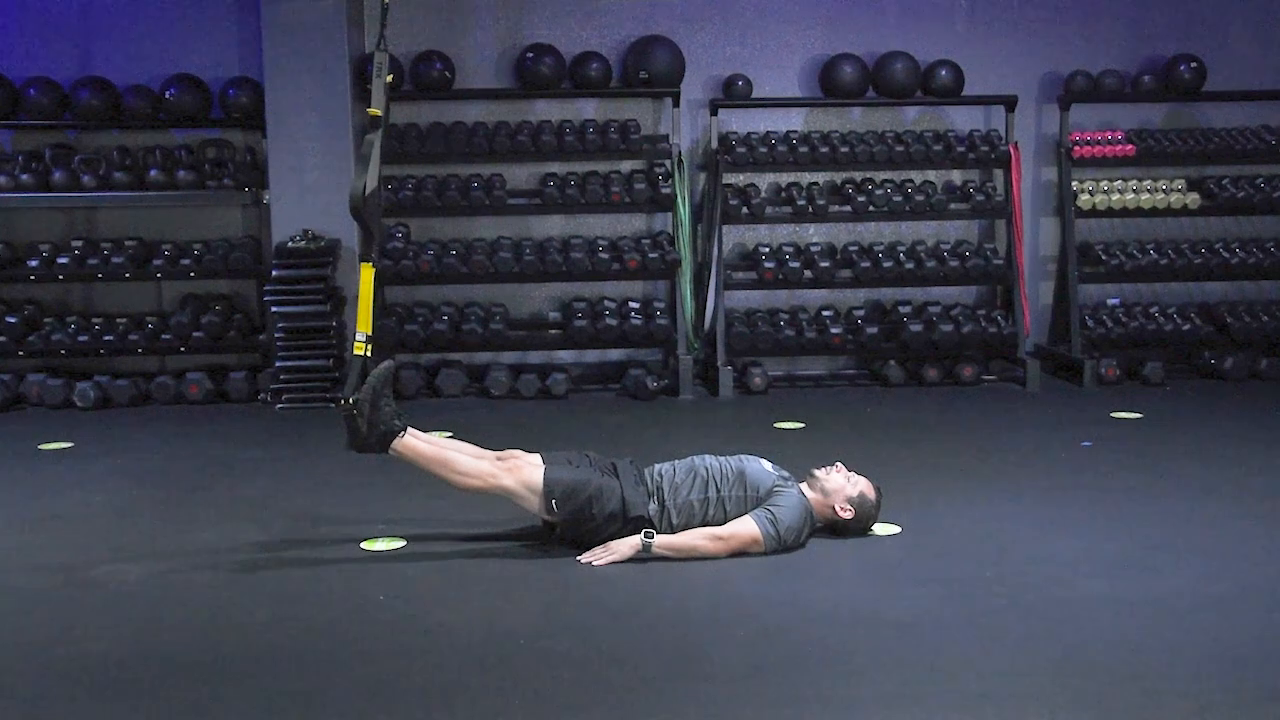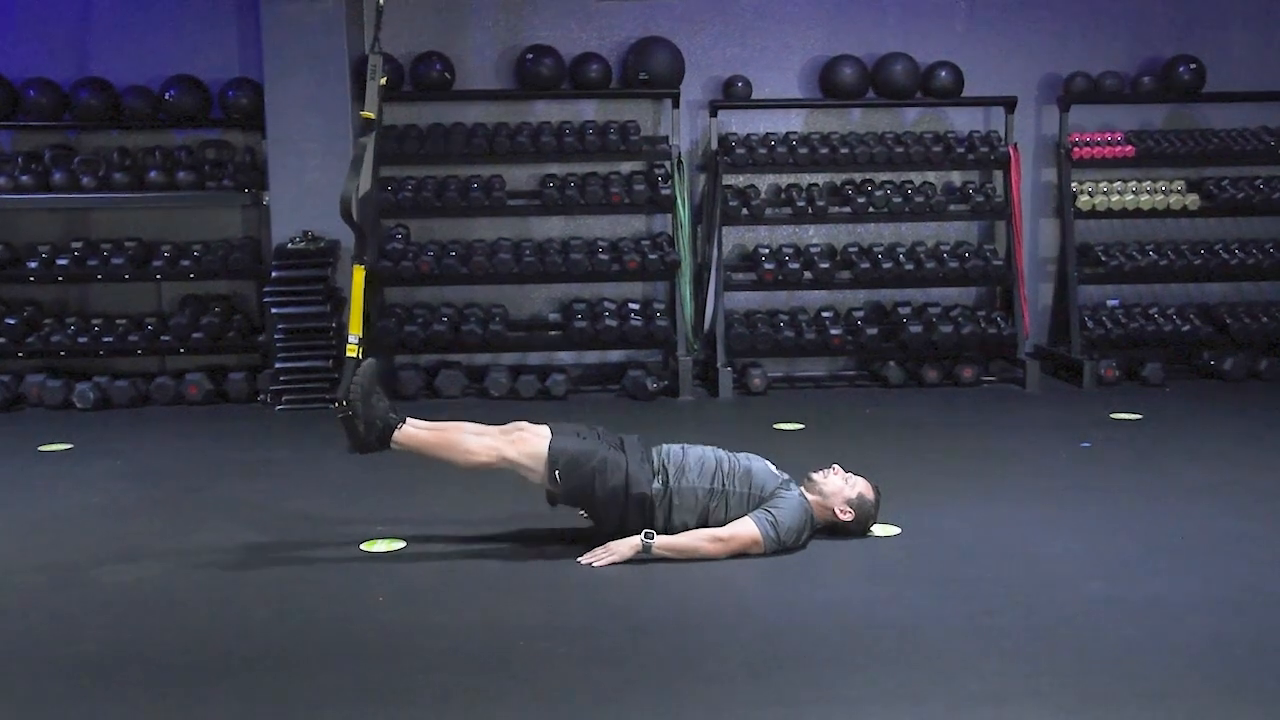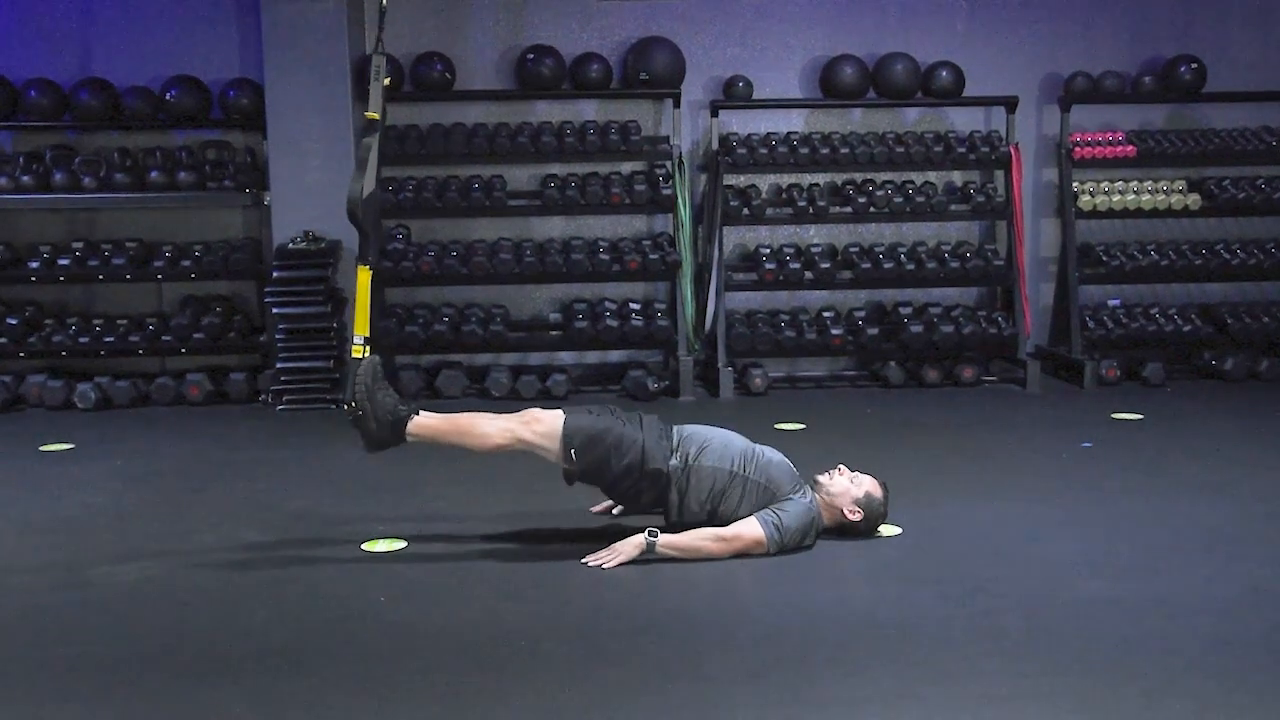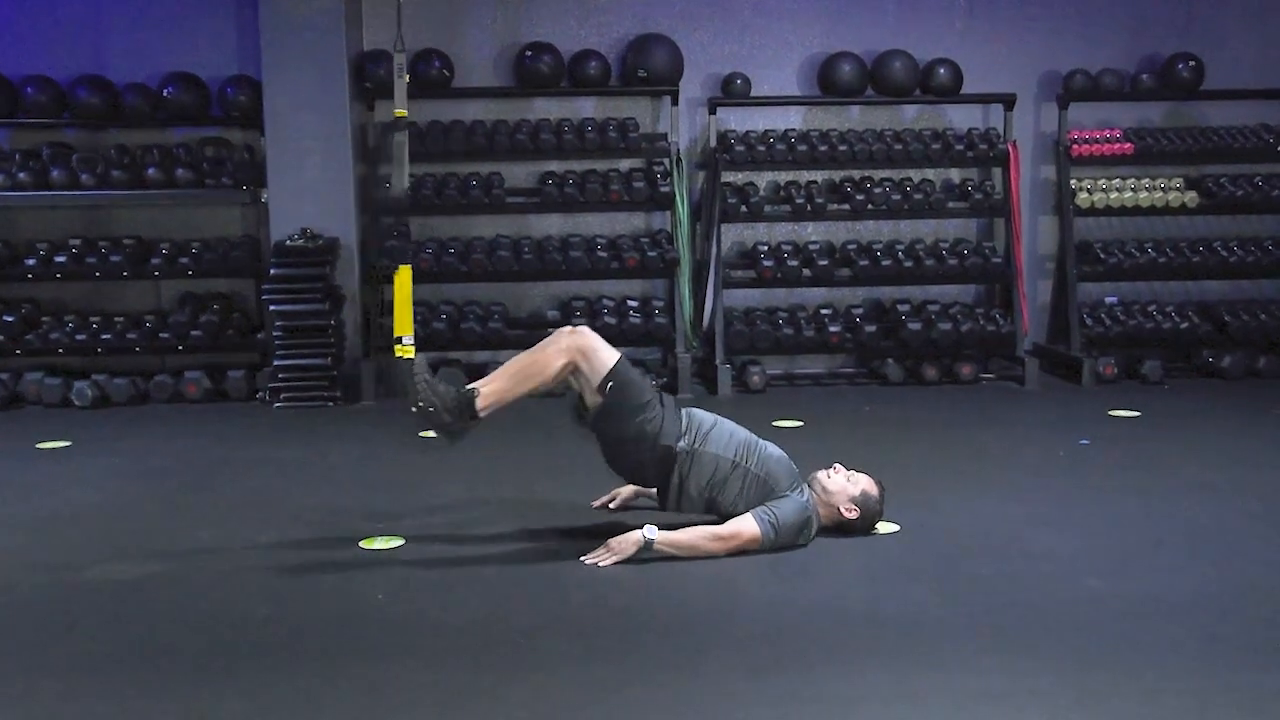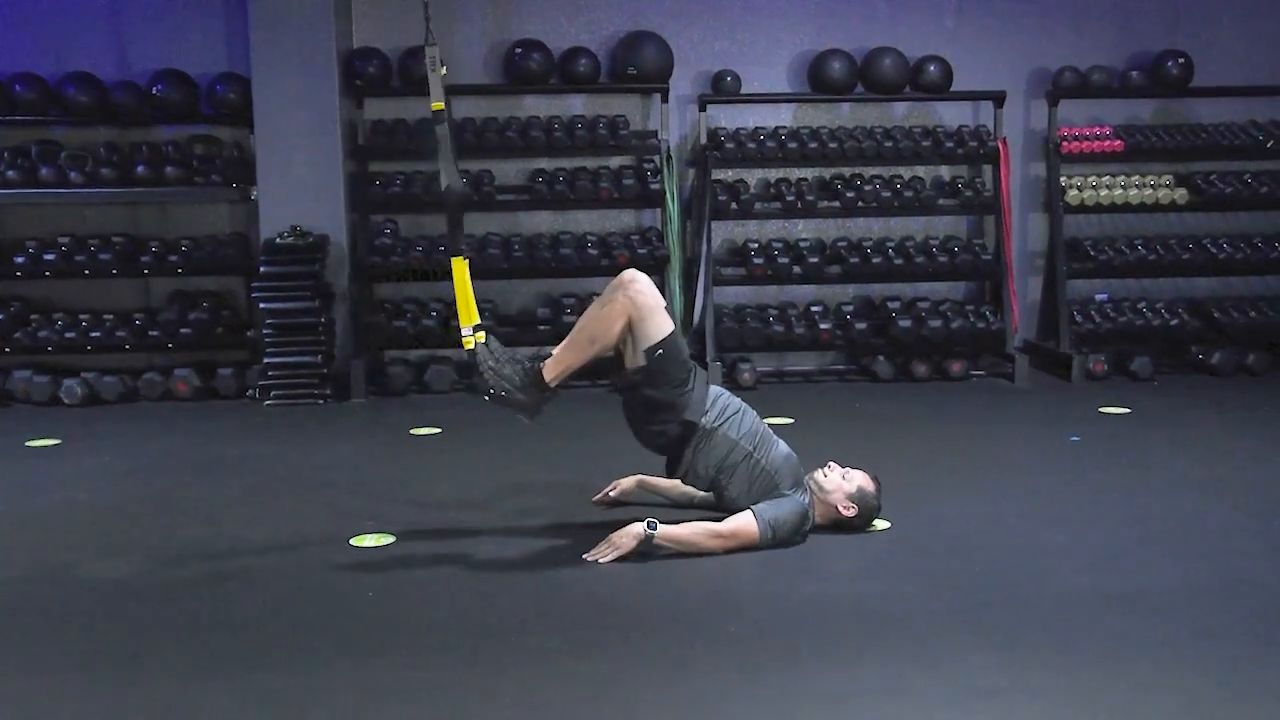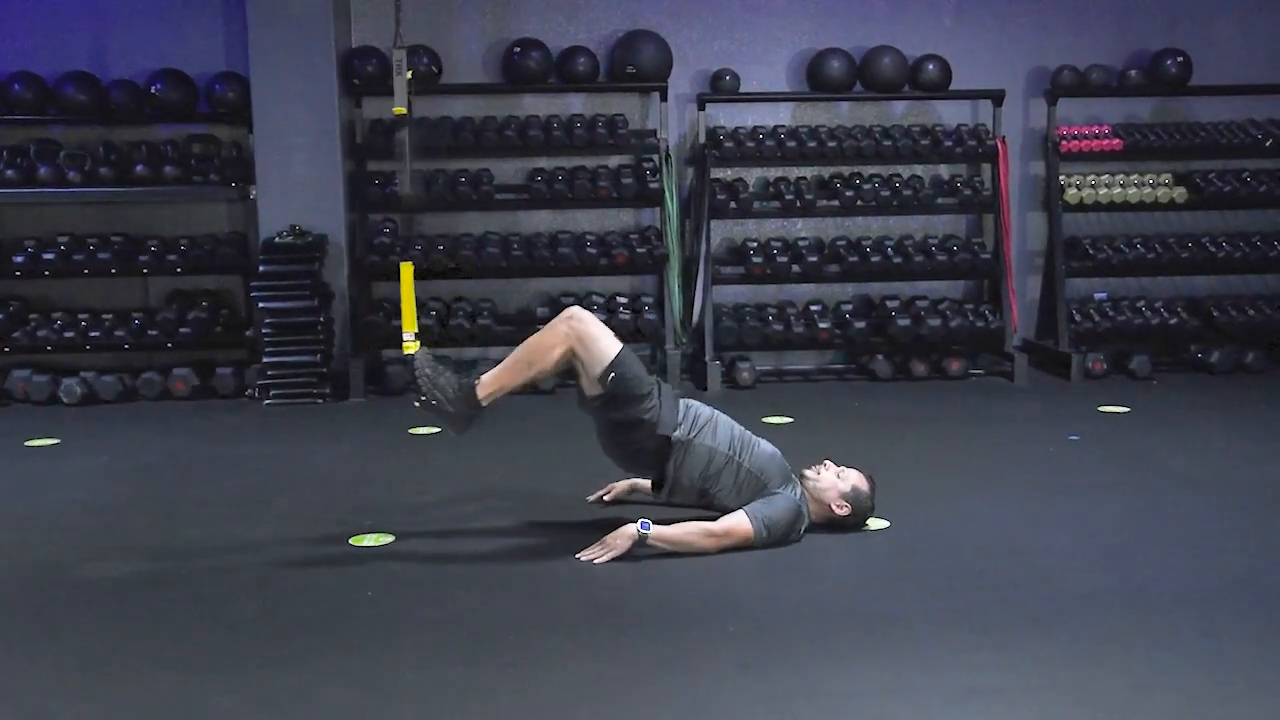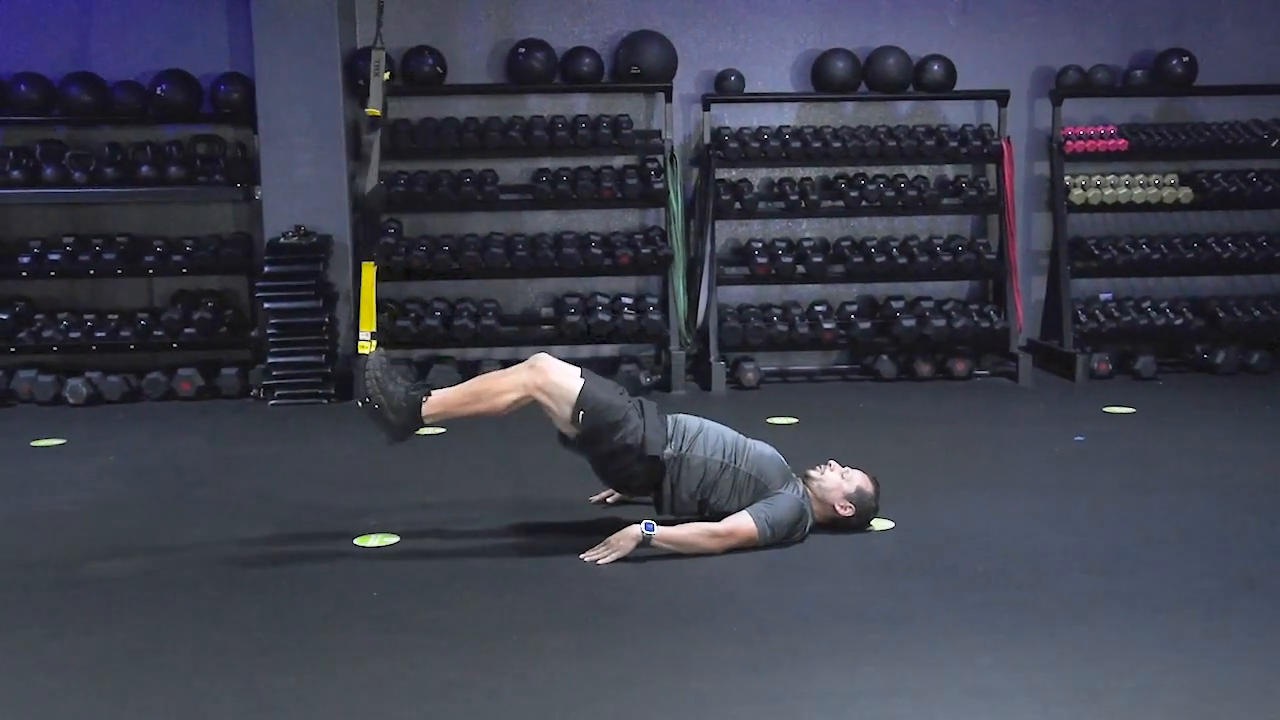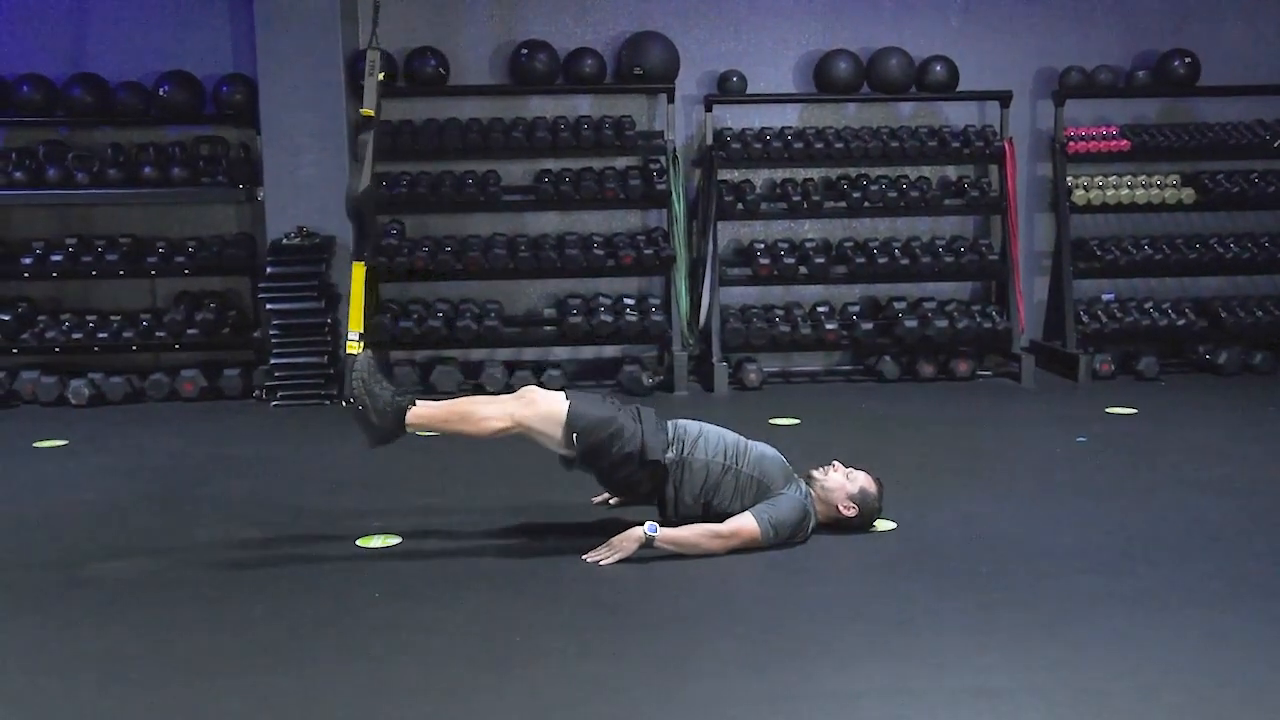
dt=0.4s
person 1, frame 1
left shoulder: (793, 514)
right shoulder: (781, 484)
left elbow: (723, 539)
left wrist: (640, 541)
left hip: (637, 508)
right hip: (641, 481)
left knee: (508, 476)
right knee: (512, 460)
left ankle: (389, 437)
right ankle: (391, 431)
person 1, frame 2
left shoulder: (795, 516)
right shoulder: (783, 488)
left elbow: (723, 541)
left wrist: (640, 541)
left hip: (645, 490)
right hip: (647, 466)
left knee: (512, 449)
right knee: (519, 432)
left ankle: (387, 432)
right ankle: (393, 425)
person 1, frame 3
left shoulder: (802, 518)
right shoulder: (796, 490)
left elbow: (728, 540)
left wrist: (647, 541)
left hip: (659, 468)
right hip: (664, 450)
left knee: (525, 429)
right knee: (532, 420)
left ankle: (400, 426)
right ankle: (404, 418)
person 1, frame 4
left shoulder: (798, 517)
right shoulder: (795, 492)
left elbow: (725, 538)
left wrist: (647, 536)
right wrist: (642, 488)
left hip: (663, 449)
right hip: (674, 439)
left knee: (577, 341)
right knee: (571, 339)
left ankle: (465, 407)
right ankle: (468, 401)
person 1, frame 5
left shoulder: (794, 515)
right shoulder: (795, 493)
left elbow: (724, 535)
left wrist: (647, 531)
left hip: (681, 419)
right hip: (695, 412)
left knee: (633, 293)
right knee: (631, 283)
left ankle: (536, 381)
right ankle: (538, 372)
person 1, frame 6
left shoulder: (788, 513)
right shoulder: (787, 486)
left elbow: (718, 534)
left wrist: (642, 531)
right wrist: (639, 485)
left hip: (659, 436)
right hip: (672, 428)
left knee: (575, 323)
right knee: (576, 326)
left ankle: (468, 398)
right ankle: (471, 392)
person 1, frame 7
left shoulder: (793, 513)
right shoulder: (786, 482)
left elbow: (722, 535)
left wrist: (643, 532)
left hip: (650, 454)
right hip: (657, 438)
left knee: (538, 373)
right knee: (541, 368)
left ankle: (413, 410)
right ankle: (419, 402)
person 1, frame 8
left shoulder: (795, 513)
right shoulder: (788, 482)
left elbow: (724, 536)
left wrist: (647, 533)
left hip: (654, 464)
right hip: (658, 441)
left knee: (525, 410)
right knee: (529, 400)
left ankle: (397, 416)
right ankle: (402, 409)
